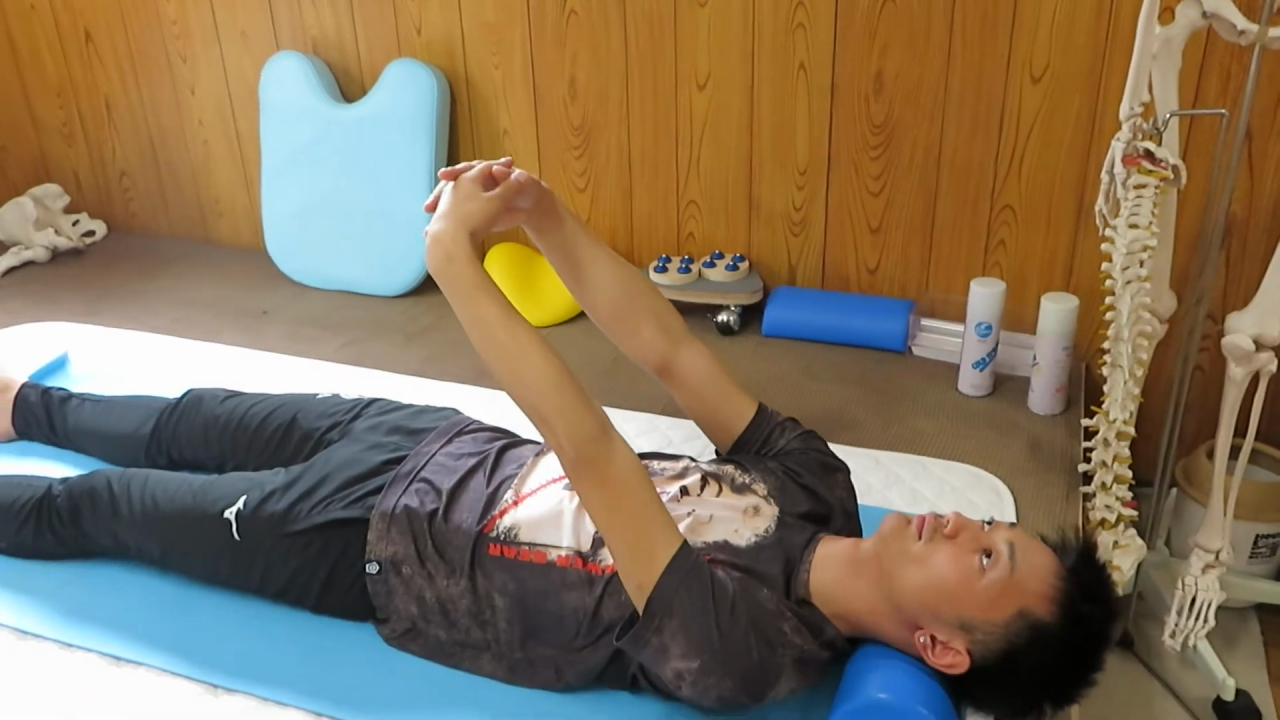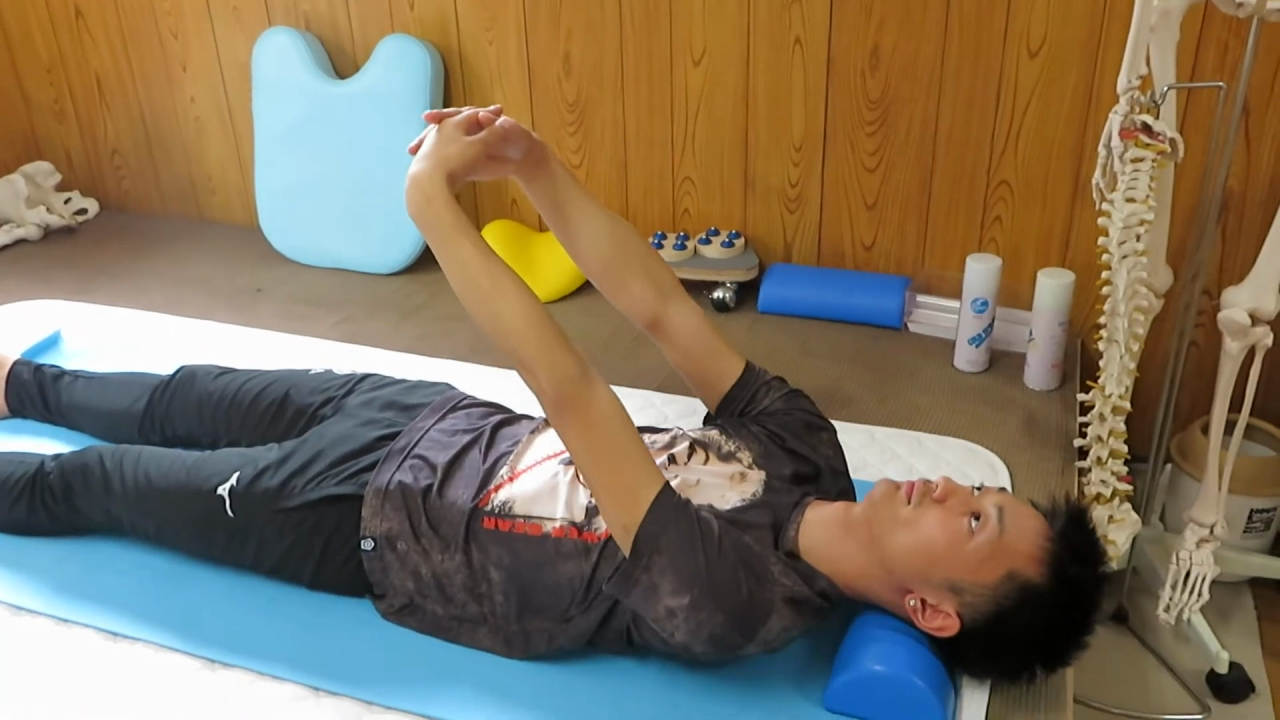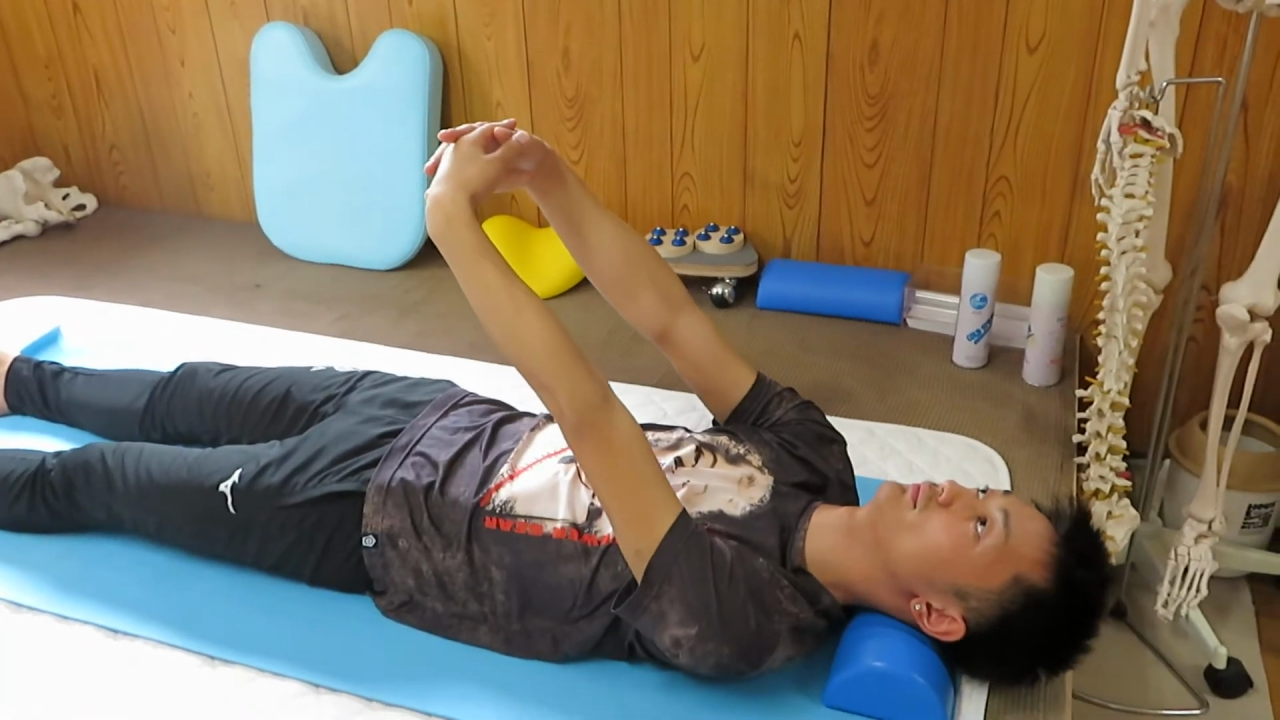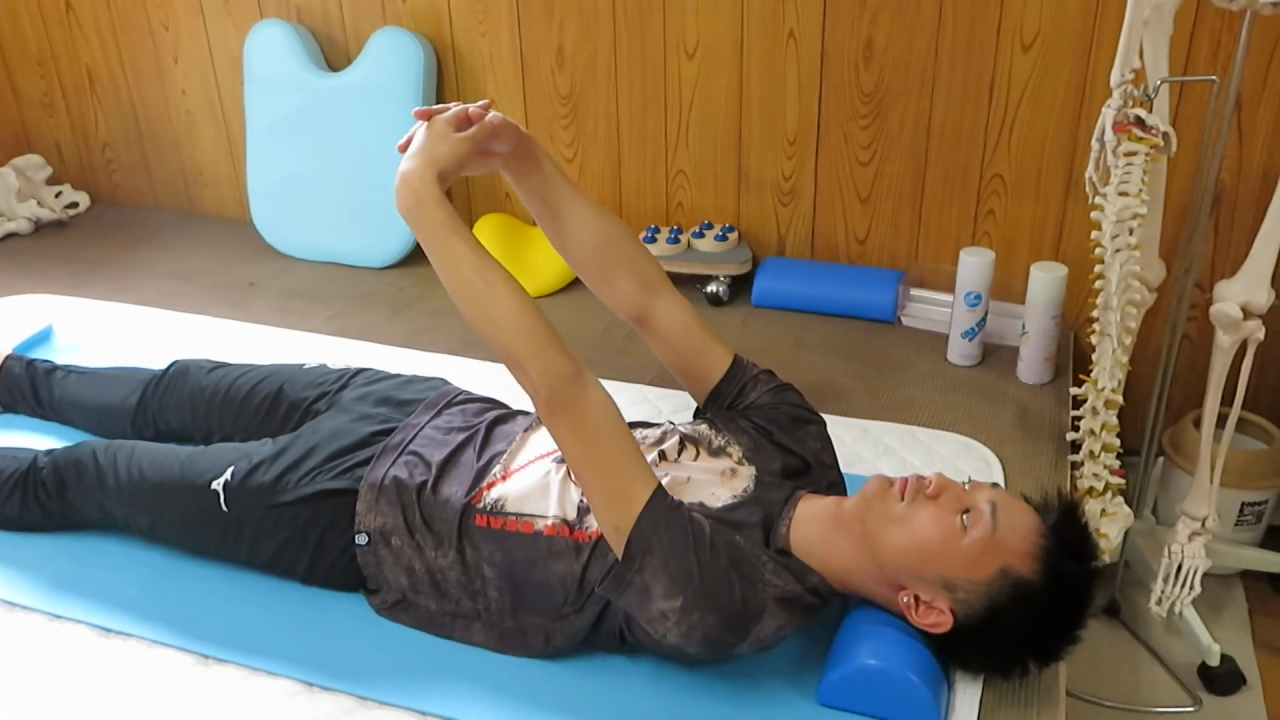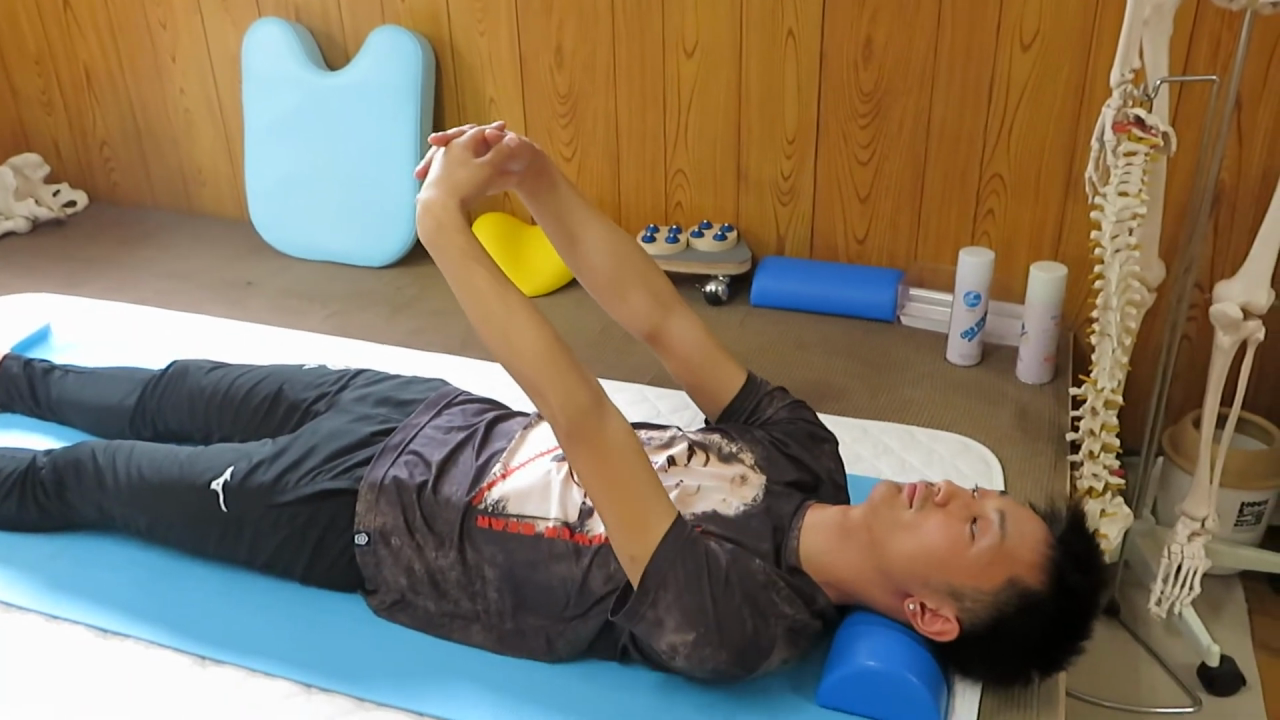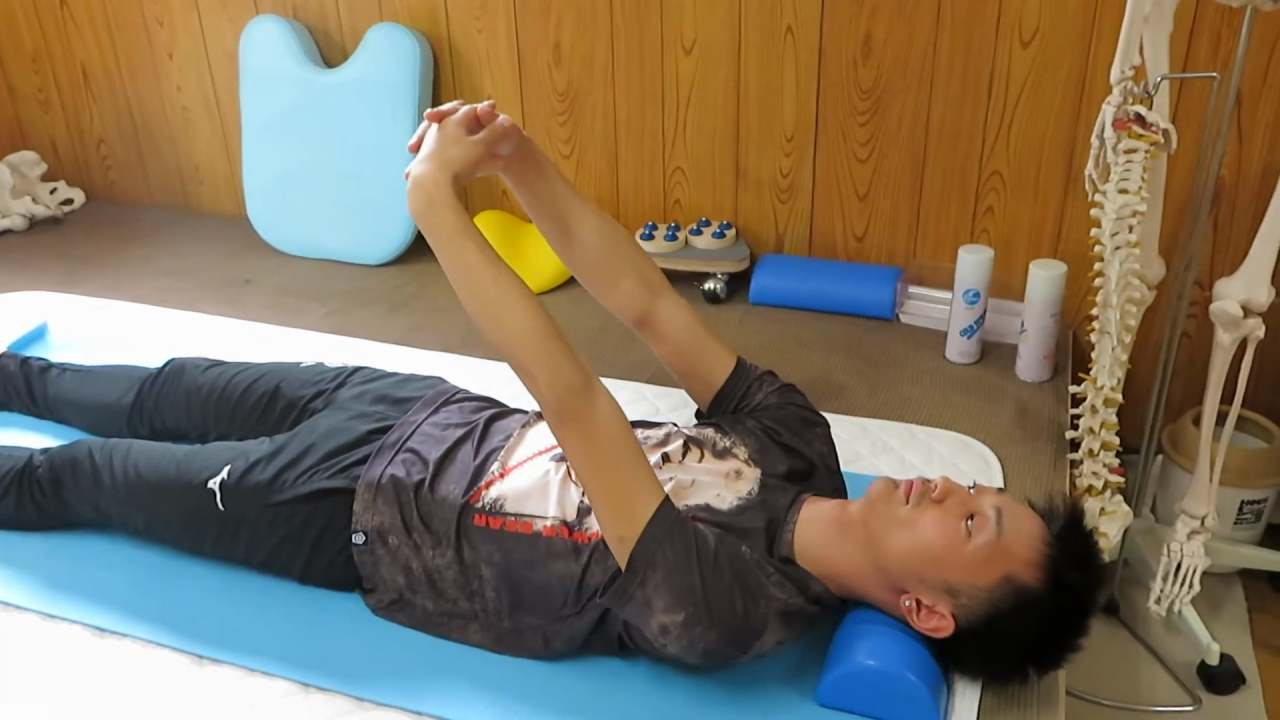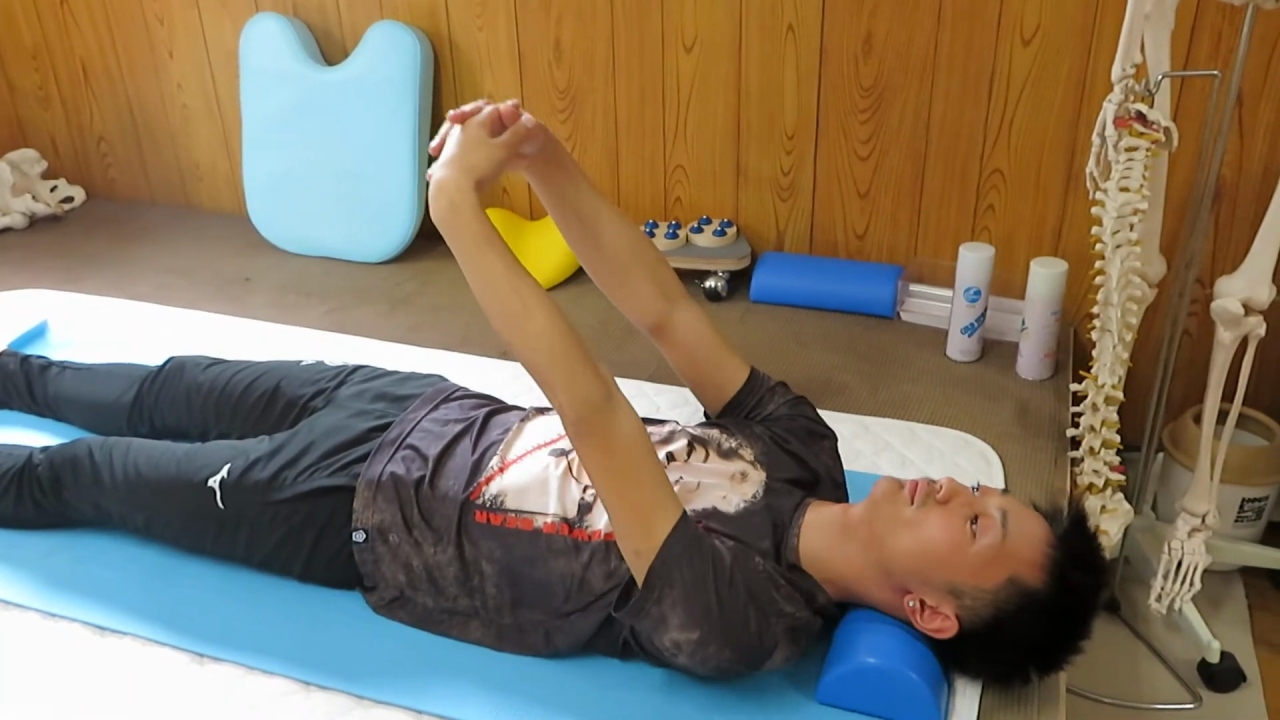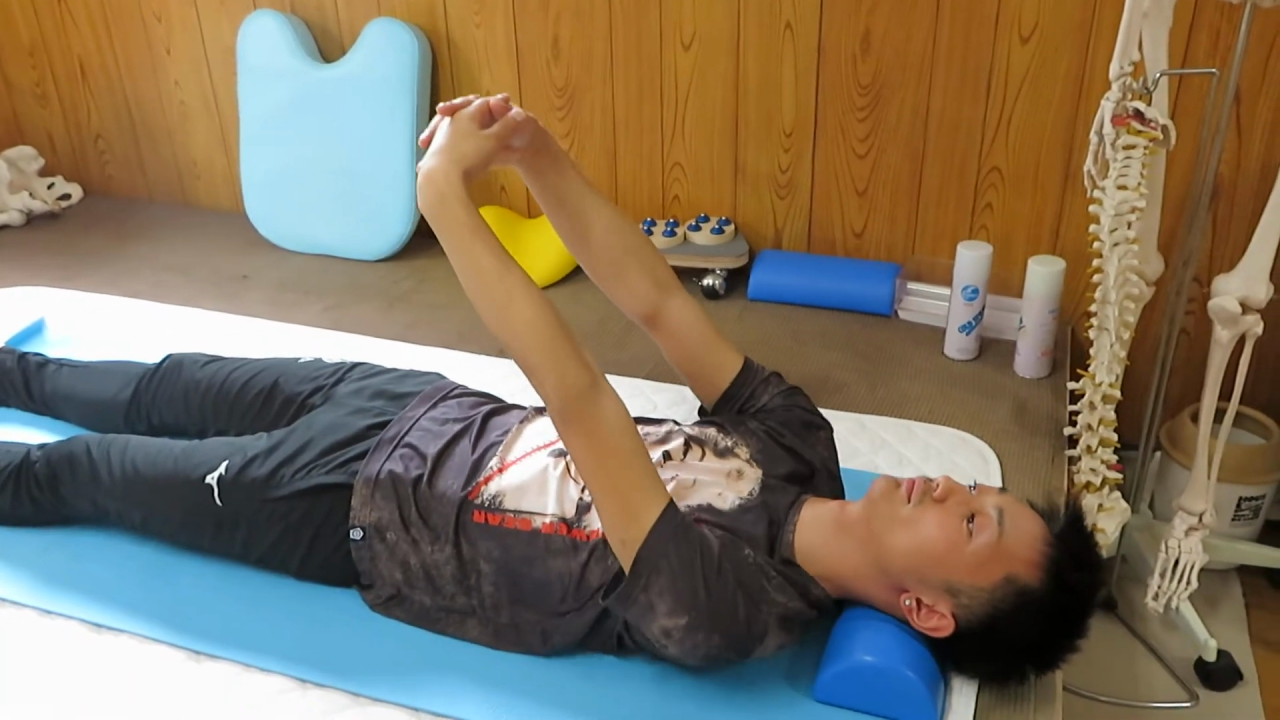
dt=0.4s
person 1, frame 1
right shoulder: (816, 485)
left elbow: (589, 453)
right elbow: (666, 348)
left wrist: (453, 258)
right wrist: (543, 216)
left hip: (374, 545)
right hip: (445, 447)
left knee: (103, 507)
right knee: (192, 422)
person 1, frame 2
left shoulder: (732, 601)
right shoulder: (804, 447)
left elbow: (570, 395)
right elbow: (657, 307)
left wrist: (430, 201)
right wrist: (530, 165)
left hip: (367, 521)
right hip: (440, 422)
left knee: (97, 484)
right knee: (185, 400)
person 1, frame 3
left shoulder: (743, 622)
right shoulder: (814, 456)
left elbow: (588, 417)
right elbow: (666, 316)
left wrist: (452, 220)
right wrist: (546, 176)
left hip: (371, 517)
right hip: (446, 421)
left knee: (97, 481)
right knee: (187, 397)
person 1, frame 4
left shoulder: (722, 601)
right shoulder: (796, 442)
left elbow: (562, 393)
right elbow: (643, 300)
left wrist: (421, 199)
right wrist: (517, 159)
left hip: (362, 516)
right hip: (434, 417)
left knee: (92, 478)
right knee: (178, 396)
person 1, frame 5
left shoulder: (736, 622)
right shoulder: (805, 453)
left elbow: (581, 421)
right elbow: (655, 313)
left wrist: (443, 222)
right wrist: (531, 176)
left hip: (363, 516)
right hip: (432, 418)
right knee: (174, 395)
person 1, frame 6
left shoulder: (727, 607)
right shoulder: (798, 444)
left elbow: (570, 401)
right elbow: (643, 303)
left wrist: (432, 200)
right wrist: (517, 161)
left hip: (360, 518)
right hip: (429, 416)
right knee: (171, 394)
person 1, frame 7
left shoulder: (737, 617)
right shoulder: (802, 448)
left elbow: (592, 413)
right elbow: (657, 304)
left wrist: (456, 205)
right wrist: (542, 157)
left hip: (360, 513)
right hip: (425, 414)
left knee: (91, 476)
right knee: (165, 392)
person 1, frame 8
left shoulder: (728, 608)
right shoulder: (799, 443)
left elbow: (578, 402)
right elbow: (657, 302)
left wrist: (443, 194)
right wrist: (534, 152)
left hip: (357, 514)
right hip: (426, 410)
right knee: (167, 389)
